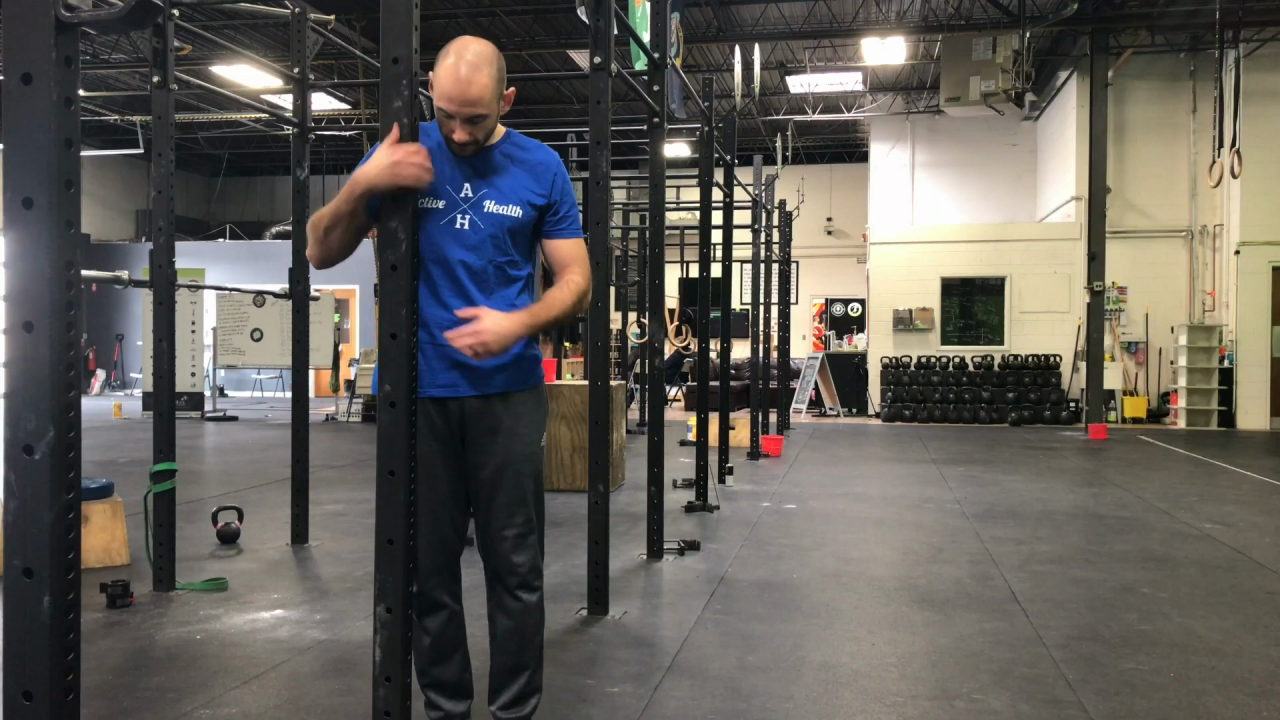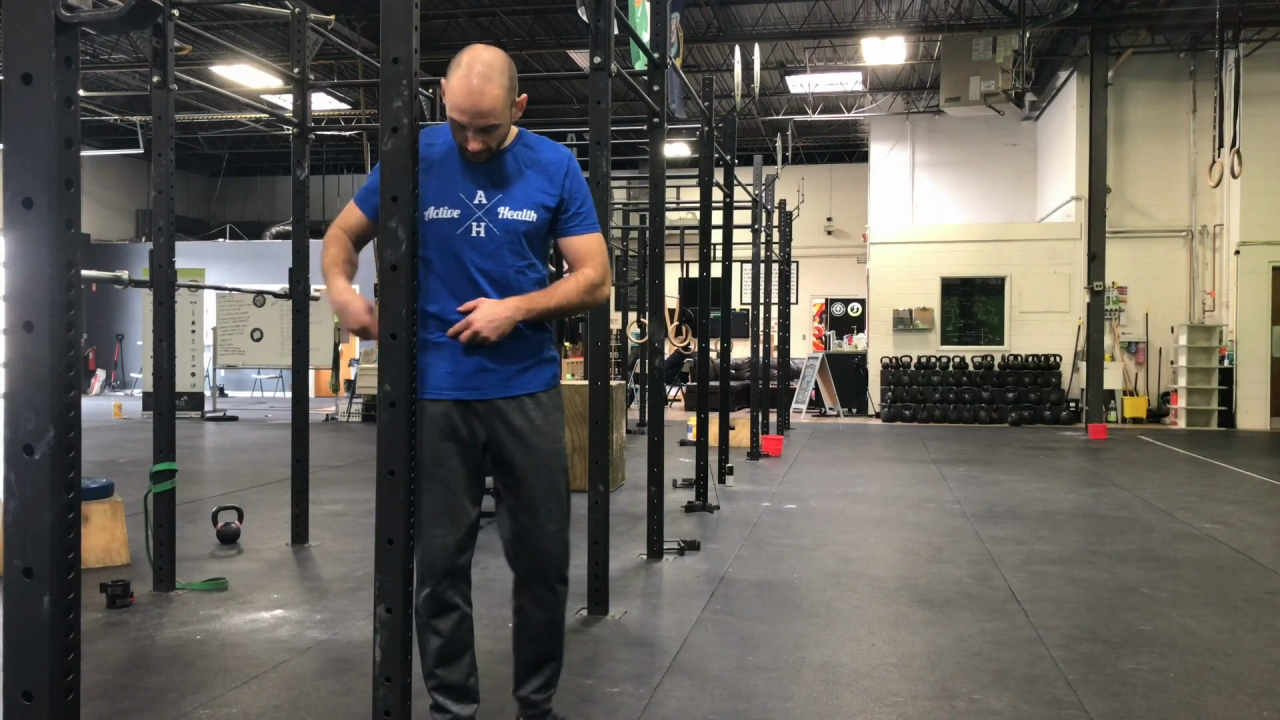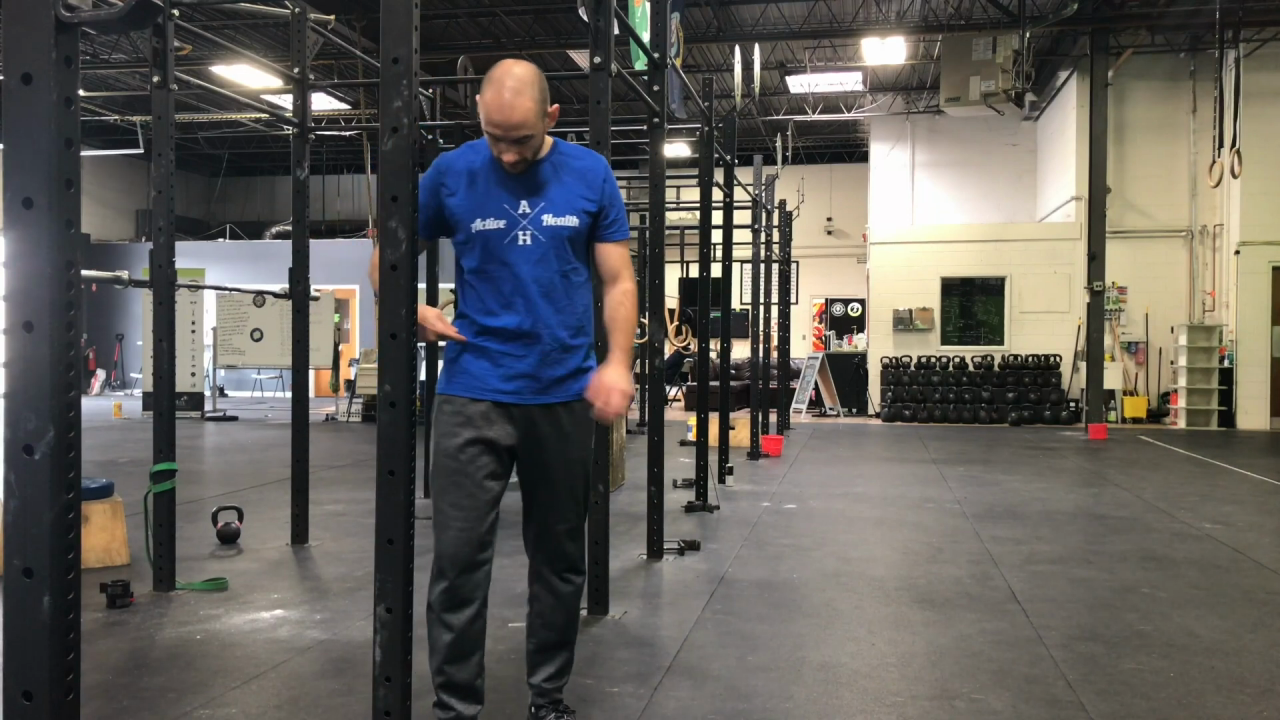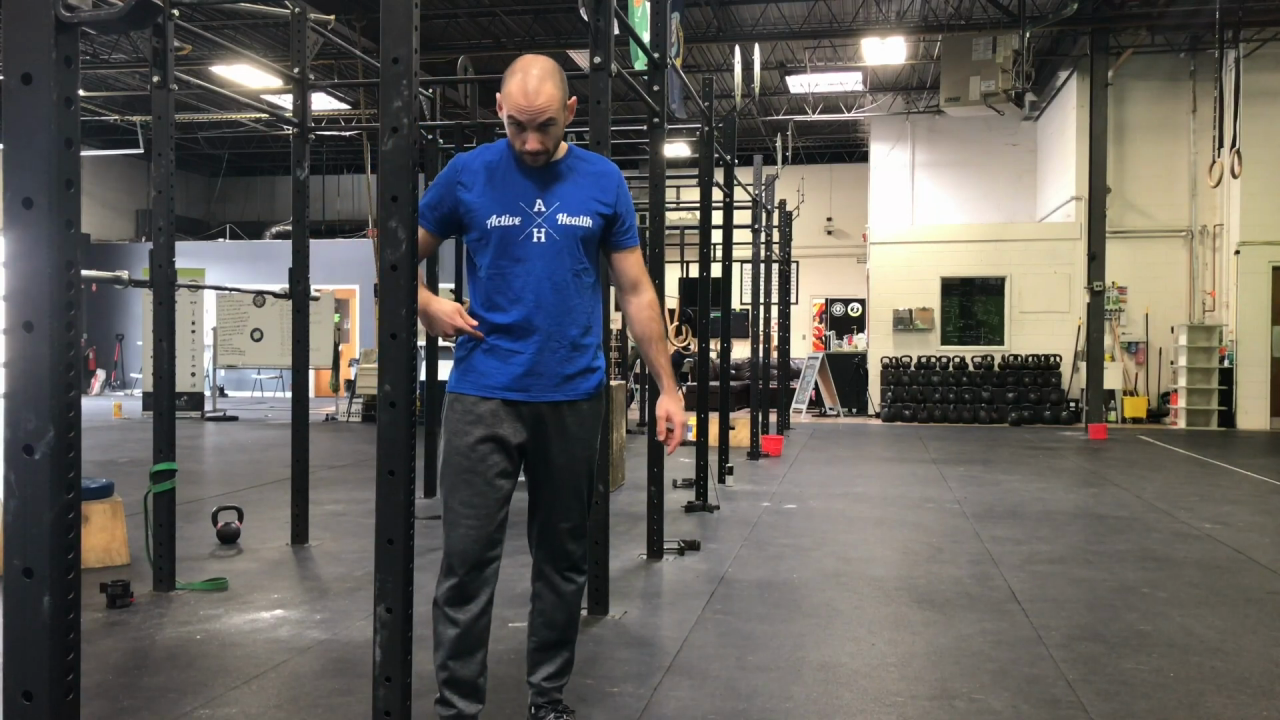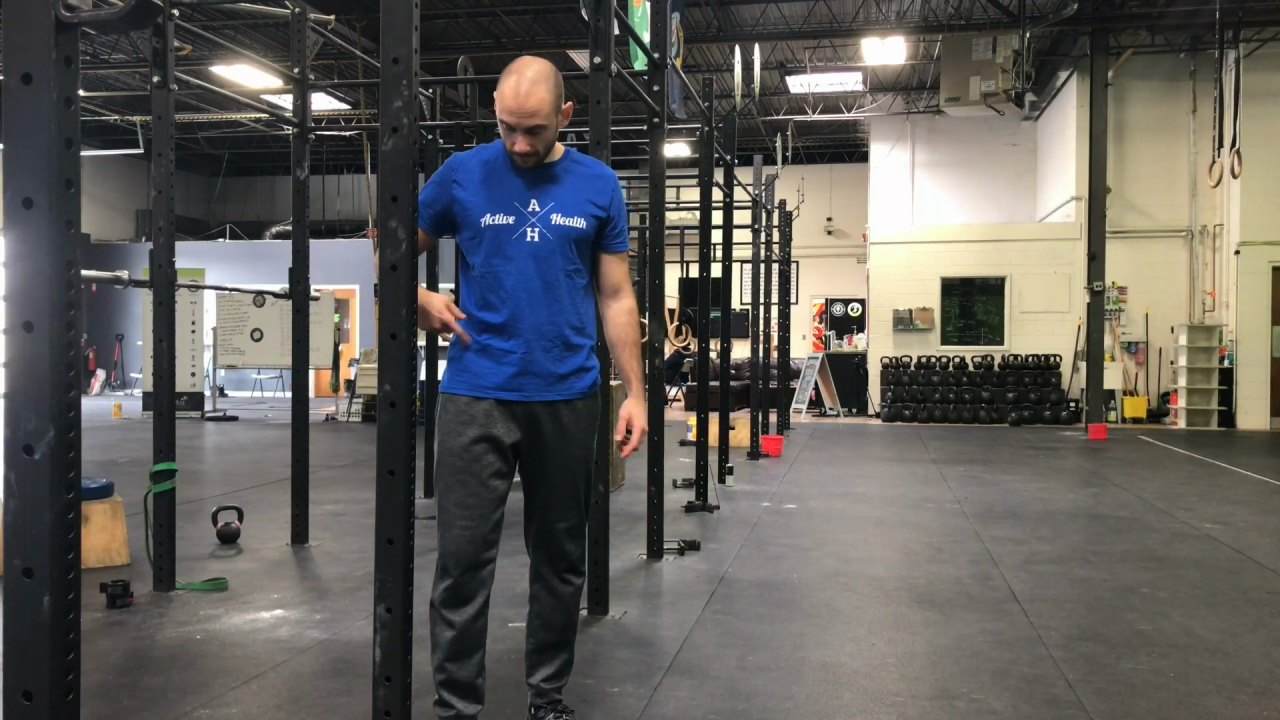
dt=0.7s
person 1, frame 1
left shoulder: (540, 167)
right shoulder: (400, 154)
left elbow: (575, 279)
right elbow: (321, 251)
left wrist: (519, 322)
right wrist: (362, 182)
left hip: (506, 389)
right hip: (416, 390)
left knee: (514, 561)
right knee: (425, 561)
person 1, frame 2
left shoulder: (554, 167)
right shoulder: (414, 159)
left elbow: (595, 279)
right elbow: (343, 235)
left wrist: (515, 309)
right wrist: (341, 289)
left hip: (527, 388)
right hip: (435, 391)
left knee: (543, 556)
right knee: (440, 562)
person 1, frame 3
left shoulder: (591, 174)
right shoulder: (451, 174)
left elbow: (618, 280)
right elbow: (388, 254)
left wrist: (617, 363)
right wrist: (409, 311)
left hip: (562, 395)
right hip: (473, 391)
left knee: (559, 556)
right knee: (459, 558)
person 1, frame 4
left shoulder: (603, 181)
right shoulder: (467, 174)
left elbow: (636, 291)
left wrist: (667, 385)
right wrist: (426, 305)
left hip: (573, 395)
right hip: (483, 393)
left knee: (562, 555)
right knee: (468, 555)
person 1, frame 5
left shoulder: (599, 184)
right shoulder: (462, 174)
left elbow: (616, 296)
left wrist: (635, 392)
right wrist: (422, 301)
left hip: (568, 396)
right hip: (477, 393)
left knee: (560, 556)
right knee: (464, 557)
